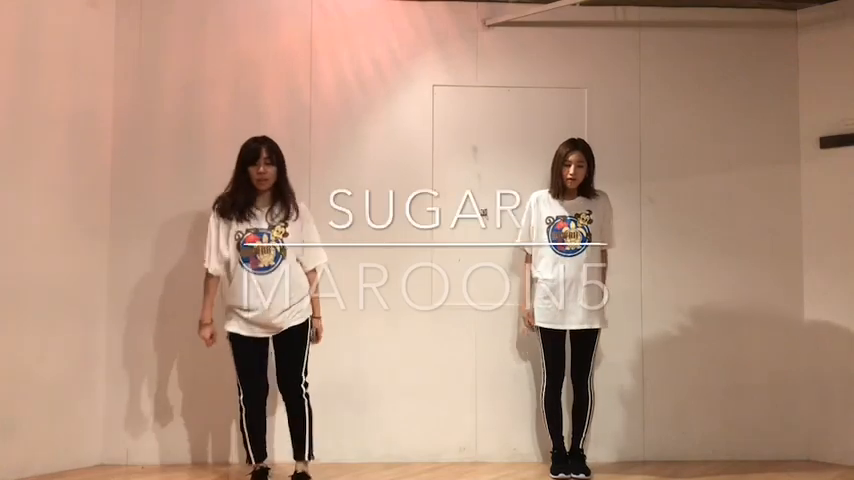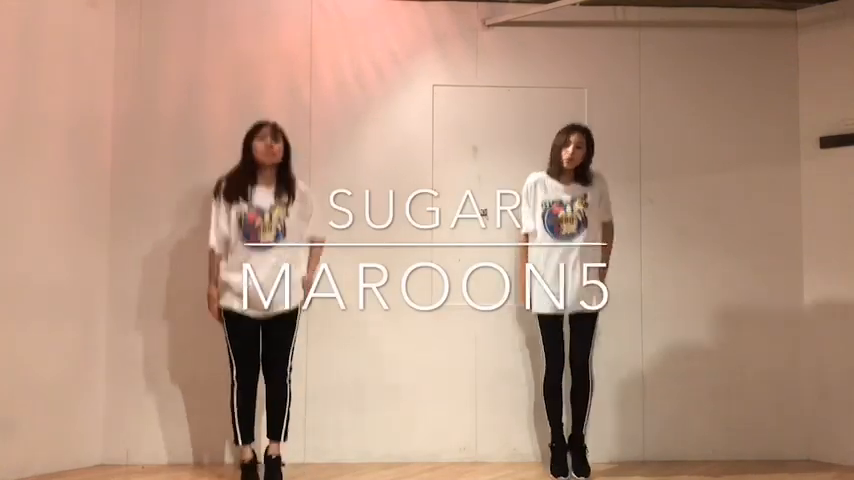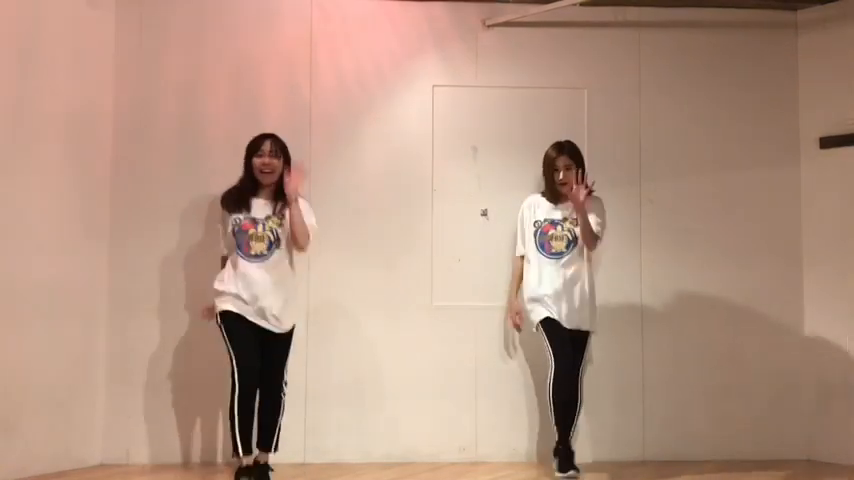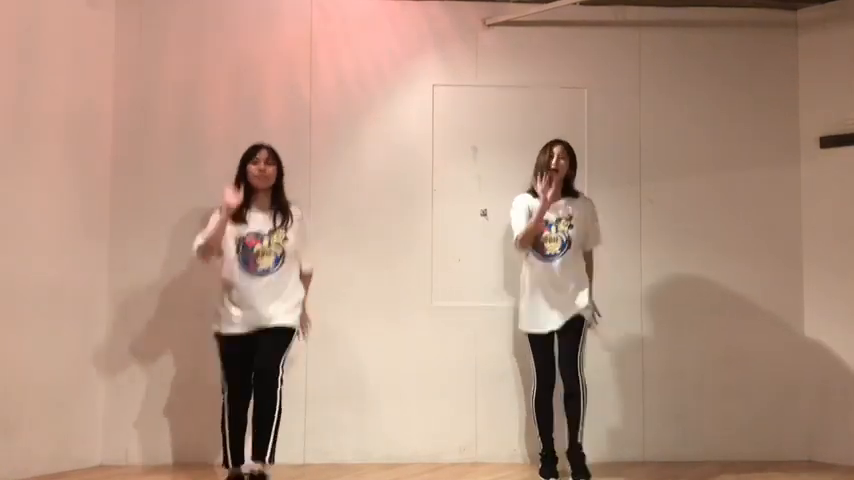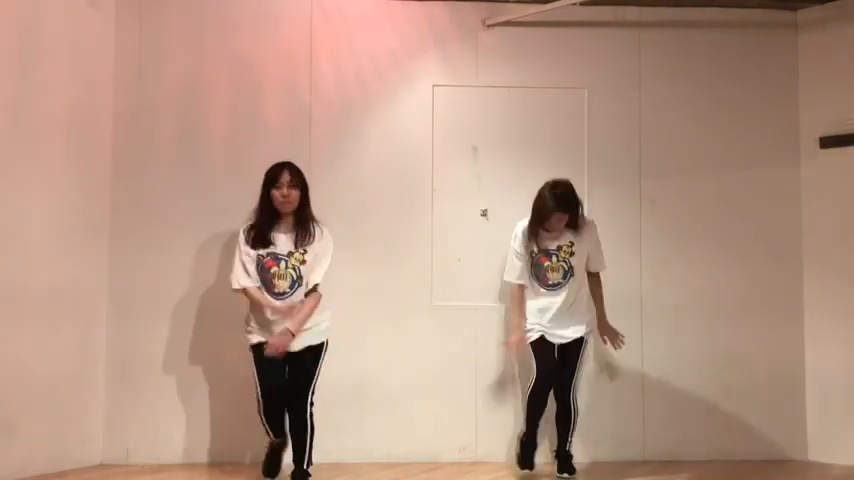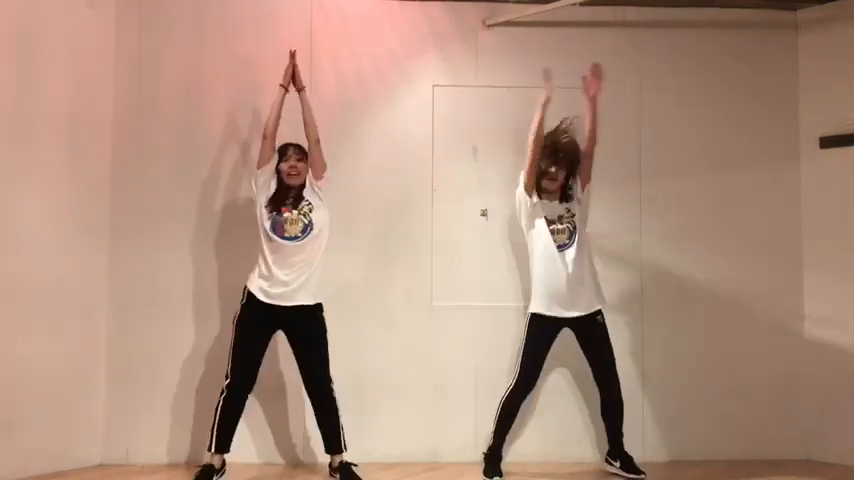
dt=0.5s
person 1, frame 1
left shoulder: (296, 212)
right shoulder: (226, 212)
left elbow: (312, 269)
right elbow: (215, 269)
left wrist: (317, 314)
right wrist: (206, 317)
left hip: (292, 317)
right hip: (244, 320)
left knee: (294, 391)
right knee: (251, 396)
person 1, frame 2
left shoulder: (298, 194)
right shoulder: (230, 191)
left elbow: (316, 238)
right elbow: (217, 244)
left wrist: (309, 274)
right wrist: (212, 290)
left hip: (284, 301)
right hip: (239, 301)
left knee: (278, 375)
right knee: (244, 377)
person 1, frame 3
left shoulder: (294, 205)
right shoulder: (233, 203)
left elbow: (302, 243)
left wrist: (293, 196)
right wrist: (217, 295)
left hip: (277, 309)
right hip: (236, 305)
left knee: (273, 386)
right knee: (245, 376)
person 1, frame 4
left shoulder: (293, 217)
right shoulder: (226, 216)
left elbow: (304, 268)
right elbow: (204, 253)
left wrist: (301, 307)
right wrist: (227, 214)
left hip: (279, 318)
right hip: (235, 320)
left knee: (268, 379)
right knee: (236, 396)
person 1, frame 5
left shoulder: (317, 236)
right shoulder: (251, 236)
left elbow: (316, 290)
right elbow: (246, 288)
left wrist: (290, 330)
right wrist: (274, 316)
left hip: (308, 335)
right hip: (264, 332)
left knee: (299, 401)
right knee: (271, 394)
right ankle: (277, 440)
person 1, frame 6
left shoulder: (316, 195)
right shoulder: (267, 194)
left elbow: (313, 140)
right elbow: (268, 136)
left wrist: (302, 89)
right wrist: (282, 89)
left hip: (305, 305)
right hip: (261, 301)
left knee: (320, 385)
right knee: (238, 383)
person 2, frame 1
left shoulder: (600, 202)
right shoulder: (539, 201)
left elbow: (604, 252)
right elbow: (530, 255)
left wrist: (601, 292)
right wrist: (526, 301)
left hip: (587, 308)
right hip: (549, 306)
left knee: (582, 380)
right knee: (553, 380)
left ankle: (577, 452)
right ankle: (558, 452)
person 2, frame 2
left shoulder: (596, 185)
right shoulder: (536, 183)
left elbow: (606, 226)
right elbow: (528, 234)
left wrist: (603, 271)
right wrist: (524, 279)
left hip: (584, 290)
right hip: (547, 290)
left knee: (581, 367)
right knee: (554, 367)
left ankle: (577, 442)
right ankle: (558, 443)
person 2, frame 3
left shoulder: (591, 204)
right shoulder: (531, 206)
left elbow: (592, 244)
right elbow: (522, 255)
left wrist: (580, 208)
right wrist: (514, 298)
left hip: (578, 304)
right hip: (542, 301)
left knee: (572, 376)
right knee: (560, 366)
left ankle: (563, 449)
right ankle: (564, 442)
person 2, frame 4
left shoulder: (583, 205)
right shoulder: (524, 202)
left elbow: (587, 253)
right elbow: (523, 242)
left wrist: (587, 297)
right wrist: (544, 204)
left hip: (572, 303)
right hip: (536, 305)
left knee: (571, 372)
right knee: (544, 380)
left ankle: (575, 449)
person 2, frame 5
left shoulder: (586, 230)
right shoulder: (524, 231)
left elbow: (593, 273)
right elbow: (517, 283)
left wrist: (603, 321)
right wrist: (517, 327)
left hip: (575, 322)
right hip: (540, 321)
left knee: (565, 387)
right knee: (544, 378)
left ankle: (565, 454)
right ankle: (528, 440)
person 2, frame 6
left shoulder: (577, 197)
right shoulder: (529, 203)
left elbow: (588, 150)
right elbow: (530, 155)
left wrist: (592, 101)
right wrist: (543, 103)
left hip: (586, 305)
right hip: (546, 307)
left knee: (609, 381)
right knee: (523, 383)
